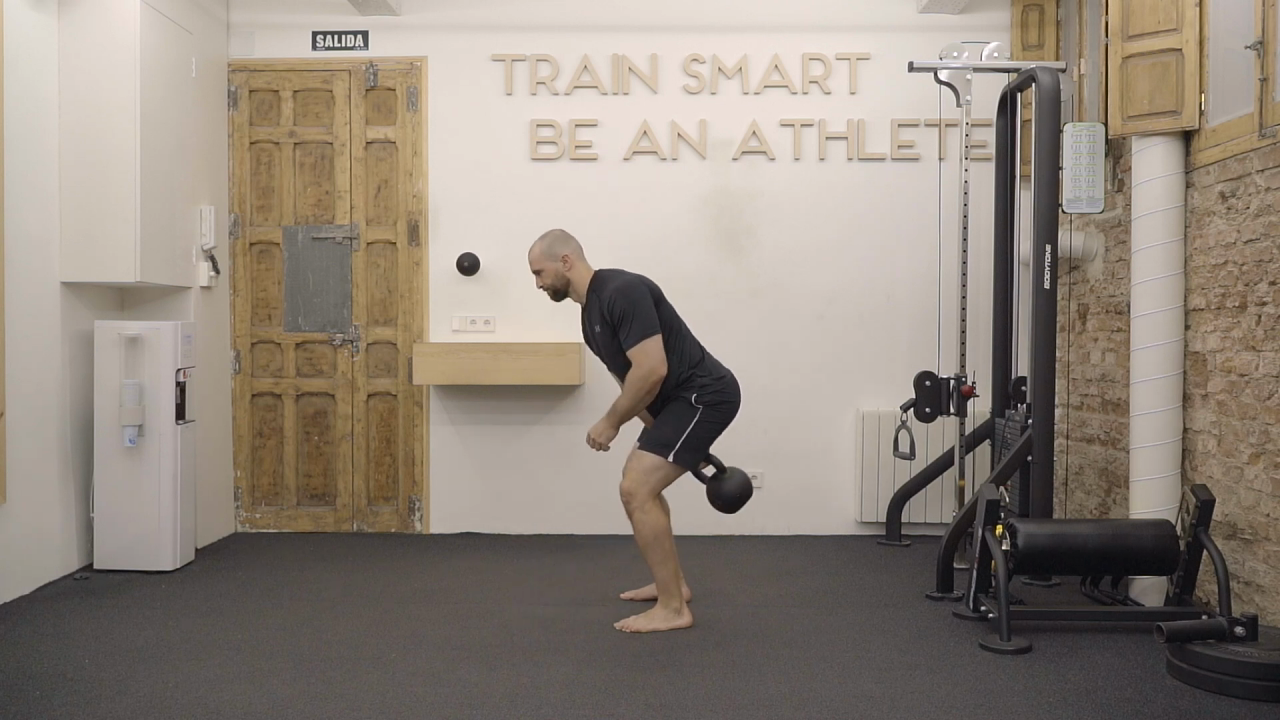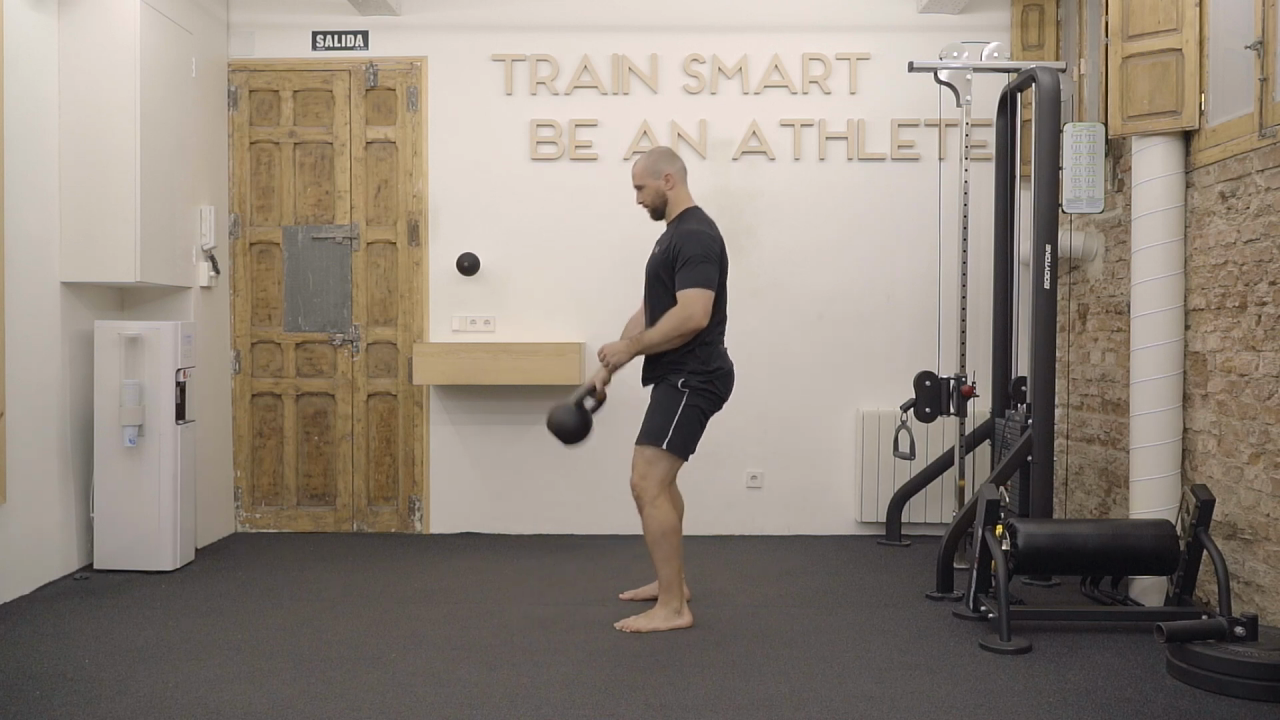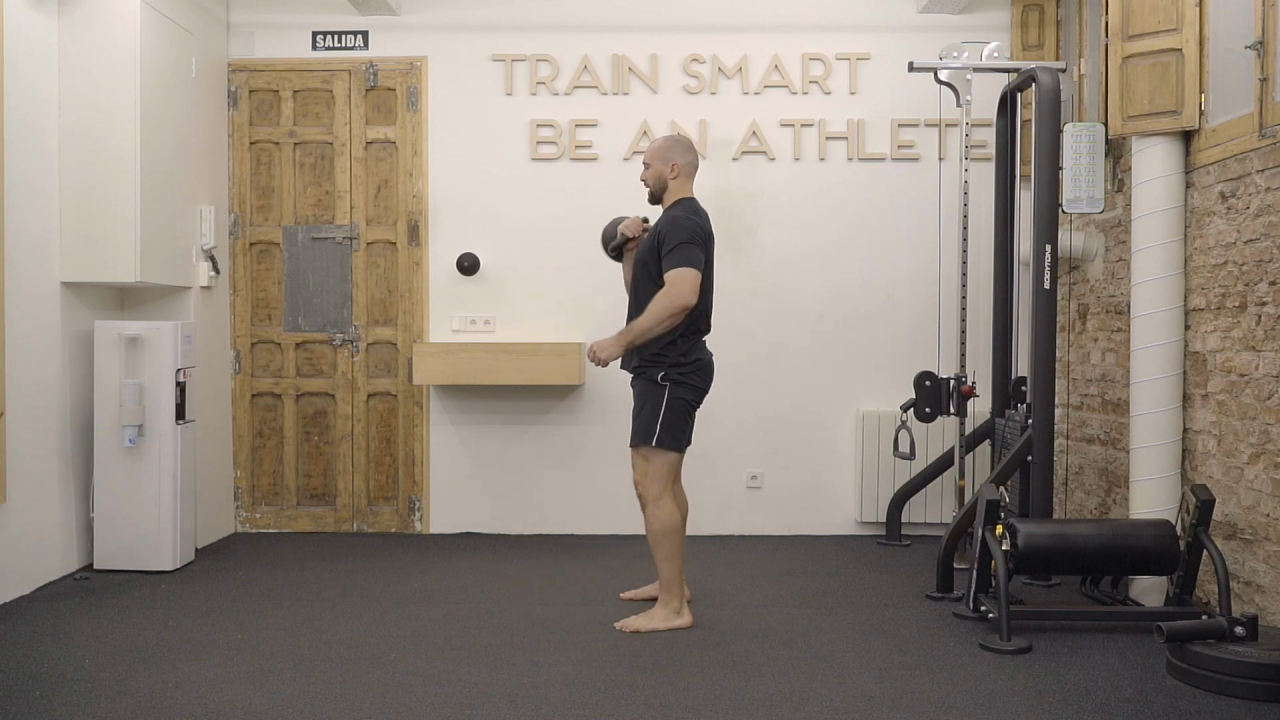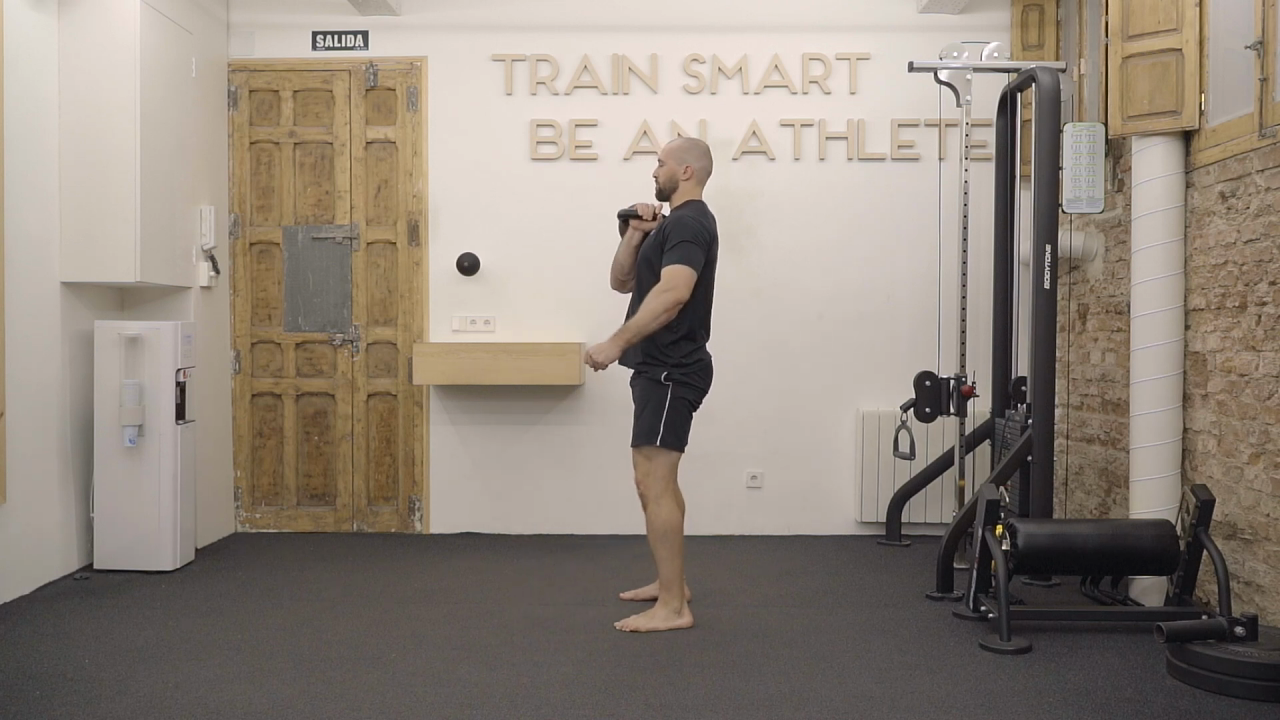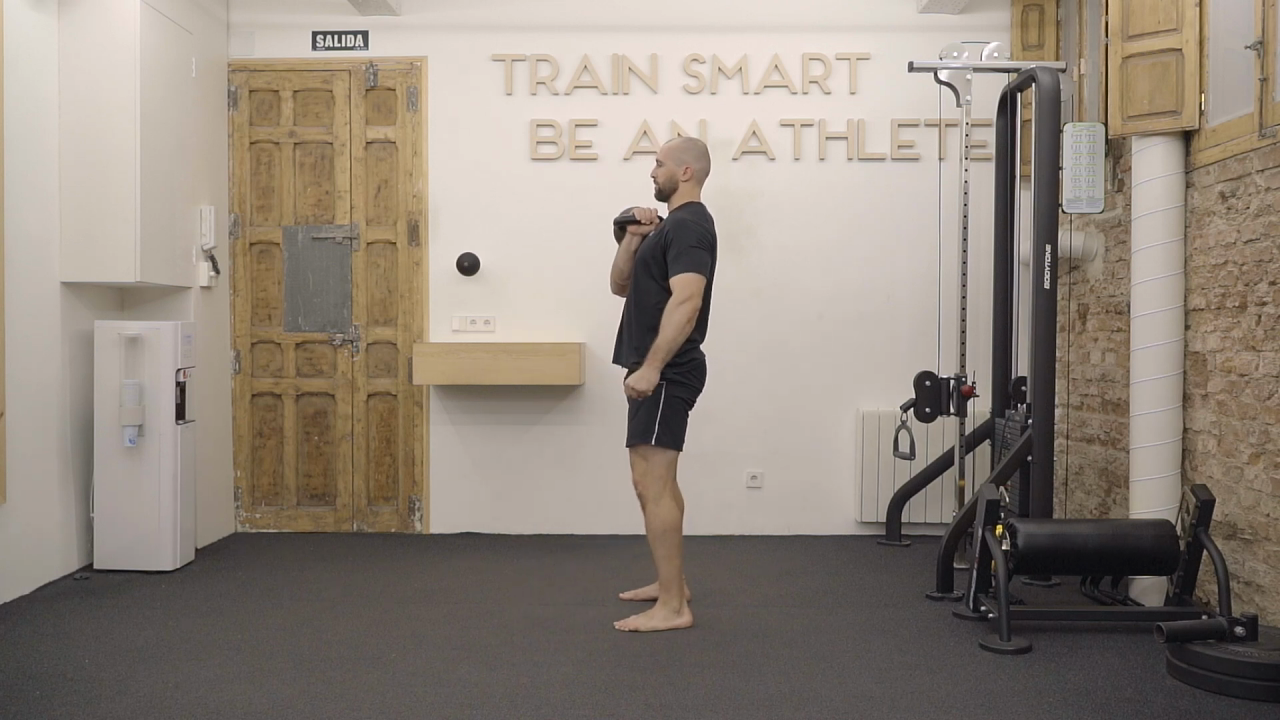
dt=0.4s
person 1, frame 1
left shoulder: (622, 292)
right shoulder: (592, 311)
left elbow: (651, 371)
right elbow: (635, 381)
left wrist: (609, 423)
right wrist: (664, 440)
left hip: (704, 396)
right hip: (687, 397)
left knee: (635, 489)
right knee: (640, 482)
left ankle: (672, 608)
right ankle: (673, 584)
person 1, frame 2
left shoulder: (695, 236)
right shoulder: (674, 236)
left elbow: (694, 317)
right elbow: (651, 313)
left wrist: (628, 351)
right wrist: (610, 368)
left hip: (692, 378)
right hip: (679, 377)
left knee: (646, 484)
right knee: (657, 481)
left ankle: (672, 607)
right ankle: (671, 582)
person 1, frame 3
left shoulder: (682, 221)
right shoulder: (677, 222)
left elbow: (681, 297)
right elbow: (657, 293)
left wrist: (619, 342)
right wrist: (632, 249)
left hip: (669, 370)
right hip: (668, 368)
left knee: (651, 484)
right knee: (663, 482)
left ankle: (672, 607)
right ankle: (672, 584)
person 1, frame 4
left shoulder: (688, 222)
right shoulder: (672, 225)
left elbow: (673, 293)
right elbow: (622, 281)
left wrist: (615, 343)
right wrist: (635, 233)
left hip: (670, 370)
right hip: (662, 368)
left knee: (653, 484)
right knee: (659, 481)
left ankle: (672, 606)
right ankle: (671, 582)
person 1, frame 5
left shoulder: (689, 224)
right shoulder: (671, 225)
left elbow: (687, 300)
right elbow: (622, 286)
left wrist: (651, 367)
right wrist: (633, 238)
left hip: (666, 373)
right hip: (660, 370)
left knee: (651, 484)
right knee: (659, 480)
left ankle: (673, 606)
right ankle: (671, 582)
